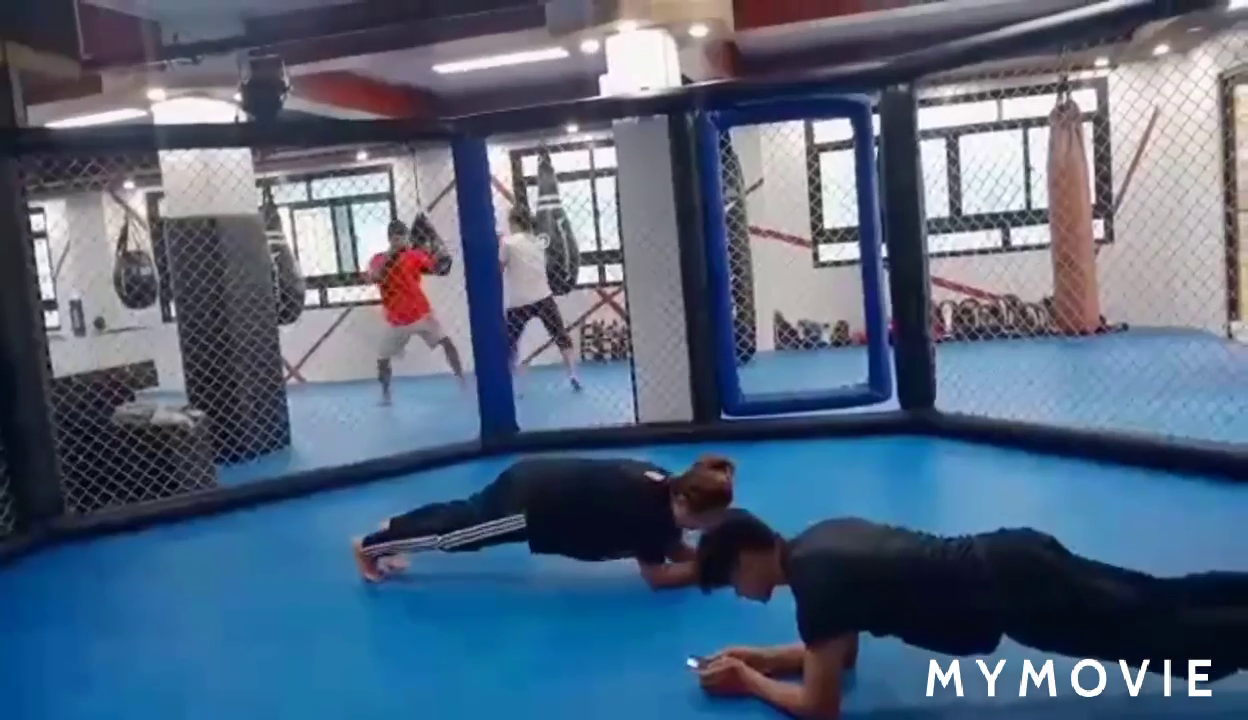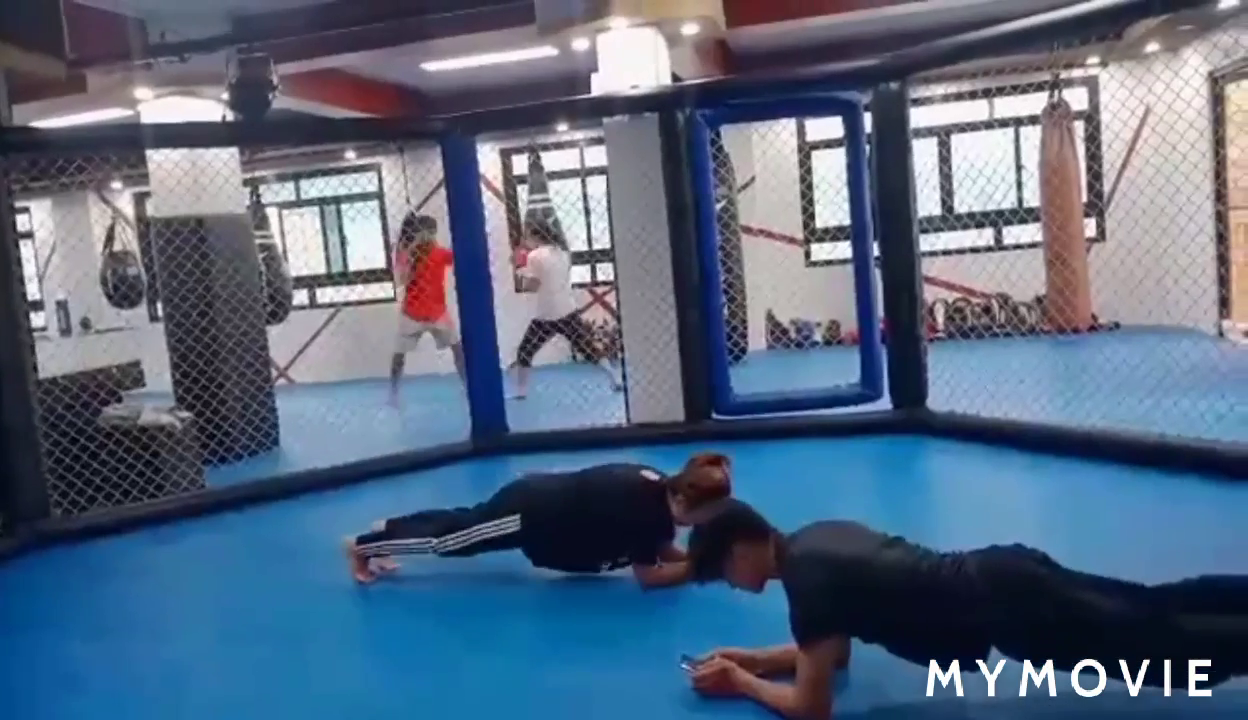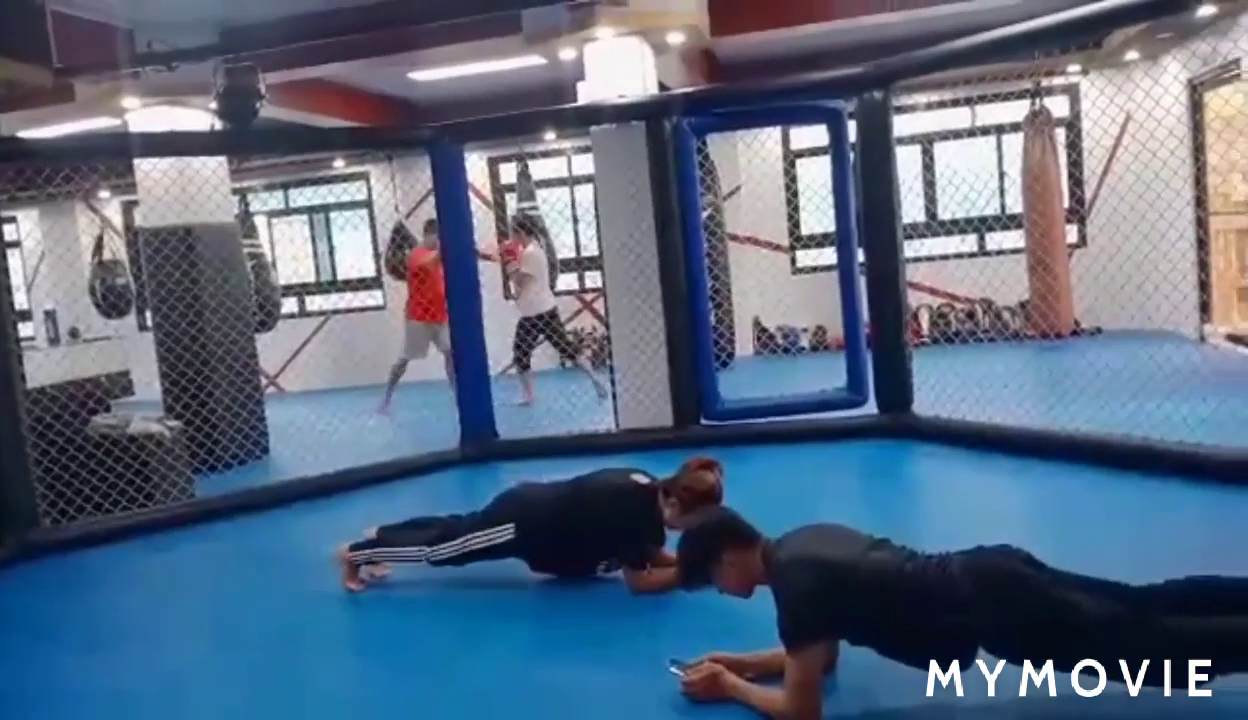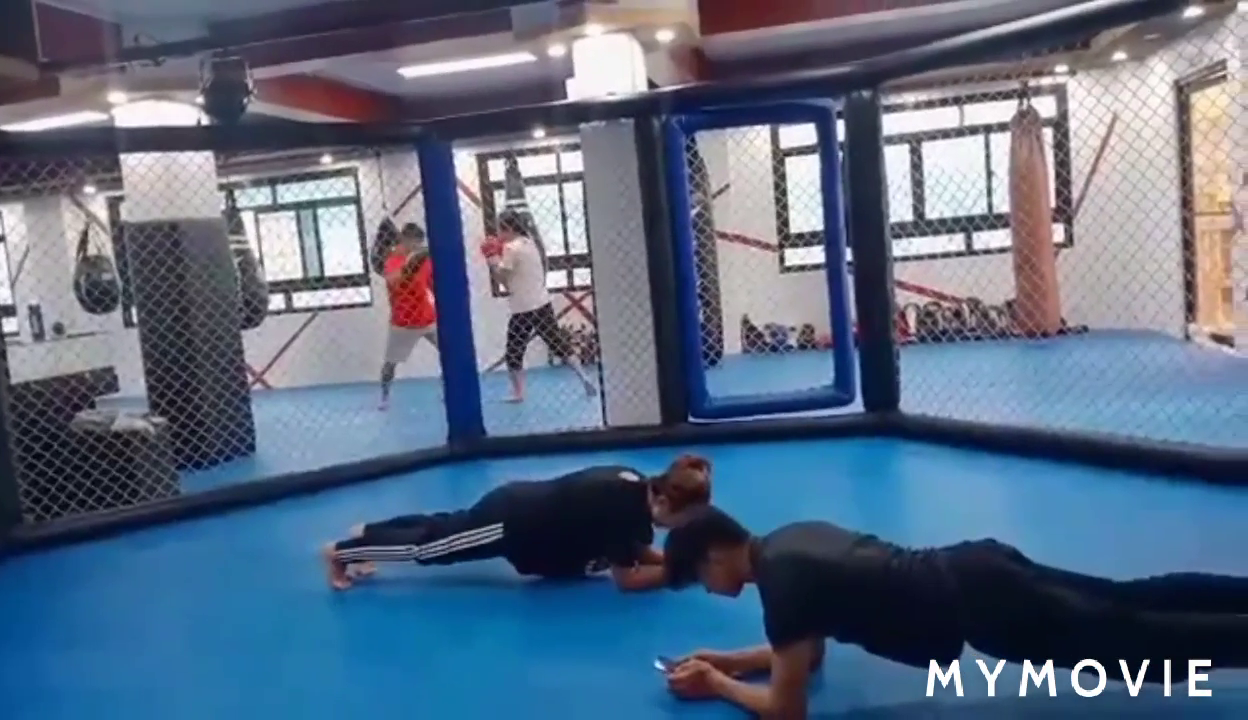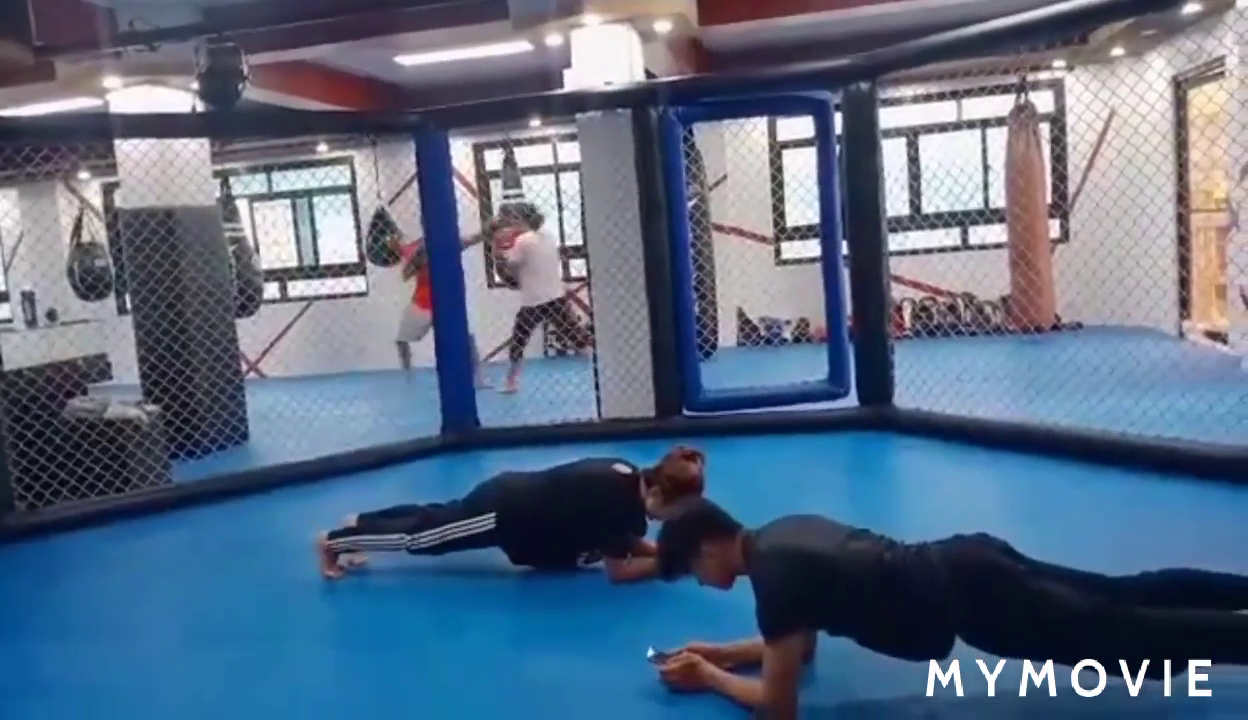
dt=0.3s
person 1, frame 1
left shoulder: (817, 580)
right shoulder: (817, 543)
right elbow: (840, 650)
right wrist: (762, 656)
left hip: (1016, 593)
right hip: (1013, 560)
left knee: (1168, 639)
right knee: (1166, 604)
person 1, frame 2
left shoulder: (809, 580)
right shoulder: (814, 541)
right elbow: (832, 648)
right wrist: (756, 658)
left hip: (1008, 607)
right hip: (1006, 573)
left knee: (1164, 647)
right knee: (1162, 608)
person 1, frame 3
left shoulder: (796, 584)
right shoulder: (800, 546)
right elbow: (819, 653)
right wrist: (744, 662)
left hip: (994, 609)
right hip: (992, 573)
left knee: (1149, 647)
right knee: (1148, 608)
person 1, frame 4
left shoulder: (783, 582)
right shoulder: (786, 543)
right elbow: (807, 651)
right wrist: (729, 659)
left hip: (978, 604)
right hip: (978, 570)
left knee: (1137, 642)
right knee: (1135, 604)
person 1, frame 5
left shoulder: (775, 574)
right shoulder: (779, 536)
right elbow: (797, 644)
right wrist: (719, 650)
left hip: (970, 600)
right hip: (969, 562)
left knee: (1128, 639)
right knee: (1127, 599)
person 2, frame 1
left shoulder: (668, 487)
right shoulder: (647, 506)
left elbow: (678, 550)
right elbow: (657, 575)
left hip: (538, 480)
right hip: (532, 502)
left knee: (463, 516)
right knee: (454, 531)
left ankle: (391, 529)
right ankle: (370, 545)
person 2, frame 2
left shoulder: (660, 488)
right shoulder: (646, 506)
left elbow: (665, 551)
right elbow: (650, 574)
left hip: (541, 496)
right hip: (533, 514)
left knee: (462, 522)
right knee: (449, 538)
left ankle: (386, 529)
right ankle: (362, 545)
person 2, frame 3
left shoulder: (650, 491)
right shoulder: (637, 510)
left elbow: (653, 556)
right elbow: (640, 580)
left hip: (533, 505)
right hip: (526, 522)
left knee: (456, 531)
right knee: (442, 546)
left ankle: (379, 537)
right ankle: (356, 553)
person 2, frame 4
left shoulder: (638, 486)
right shoulder: (627, 506)
left elbow: (640, 551)
right elbow: (627, 577)
left hip: (521, 504)
right hip: (515, 524)
left knee: (443, 527)
right knee: (429, 544)
left ankle: (366, 533)
right ankle: (342, 551)
person 2, frame 5
left shoulder: (630, 479)
right shoulder: (620, 499)
left elbow: (632, 543)
right elbow: (619, 569)
left hip: (513, 495)
right hip: (507, 513)
left knee: (436, 519)
right knee: (423, 534)
left ankle: (358, 524)
right ankle: (335, 541)
person 3, frame 1
left shoulder: (507, 242)
right shoulder: (538, 242)
left wrist: (498, 248)
left hip: (519, 302)
right hip: (542, 298)
left knee: (509, 342)
right knee: (560, 335)
right ankle: (573, 375)
person 3, frame 2
left shoulder: (534, 257)
right shoulder: (562, 253)
left elbow: (530, 287)
left wrist: (521, 269)
left hip: (547, 316)
right hip: (569, 311)
left knee: (525, 351)
right knee: (588, 347)
left ankle: (520, 390)
right ankle: (615, 379)
person 3, frame 3
left shoulder: (530, 252)
right shoulder: (533, 247)
left elbow: (522, 283)
left wrist: (511, 265)
left hip: (533, 312)
right hip: (547, 309)
left knee: (521, 353)
right knee: (566, 347)
left ankle: (528, 396)
right ankle: (596, 380)
person 3, frame 4
left shoulder: (510, 249)
right shoulder: (530, 244)
left elbow: (501, 278)
left wrist: (493, 258)
left hip: (524, 309)
right hip: (543, 303)
left knee: (514, 351)
right knee: (560, 343)
left ankle: (518, 392)
right ankle: (584, 379)
person 3, frame 5
left shoulder: (522, 241)
right shoulder: (547, 238)
left elbow: (512, 269)
left wrist: (505, 249)
left hip: (534, 302)
right hip: (556, 297)
left knee: (517, 342)
right knee: (577, 336)
left ankle: (511, 383)
person 4, frame 1
left shoulder: (415, 256)
right shoulder: (379, 259)
left elbow: (435, 267)
right elbow: (373, 277)
right wrist: (390, 254)
left hip: (421, 314)
right hip: (396, 320)
left knee: (447, 342)
right knee: (383, 359)
left ankle: (463, 383)
right ankle: (386, 394)
person 4, frame 2
left shoulder: (442, 252)
right shoulder: (404, 254)
right elbow: (402, 280)
right wrist: (412, 250)
left hip: (439, 313)
right hip: (412, 315)
left knee: (458, 347)
right knee: (399, 353)
right ankle: (394, 391)
person 4, frame 3
left shoulder: (435, 257)
right shoulder: (417, 255)
right elbow: (427, 262)
right wrist: (441, 250)
left hip: (440, 316)
right hip: (418, 318)
left knee: (450, 353)
right knee: (405, 358)
right ankle: (387, 397)
person 4, frame 4
left shoulder: (426, 260)
right shoulder: (393, 260)
left elbow: (434, 285)
right elbow: (390, 284)
right wrist: (409, 261)
left hip: (429, 319)
right hip: (403, 323)
right knee: (390, 362)
right ankle: (385, 397)
person 4, frame 5
right shoulder: (414, 249)
left elbow: (470, 242)
right elbow: (405, 275)
left wrist: (483, 234)
right wrist: (416, 254)
right hip: (421, 305)
left knee: (468, 339)
right knee: (402, 340)
left ankle: (478, 377)
